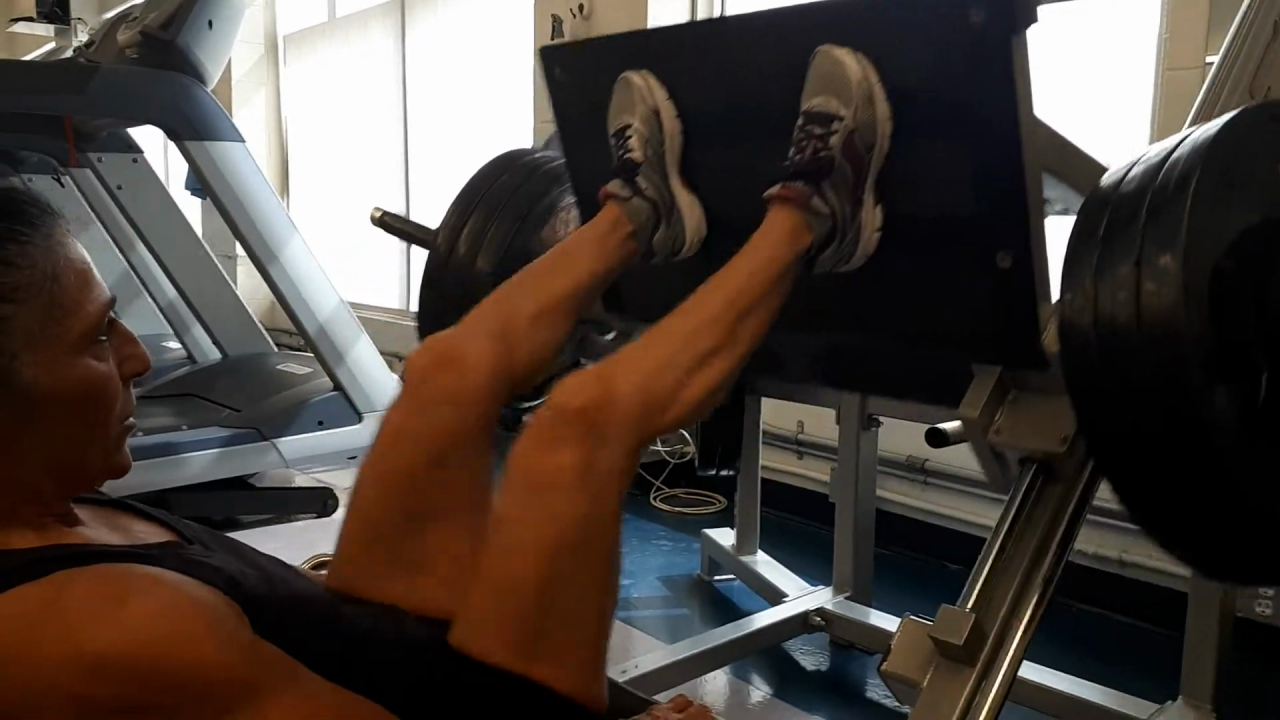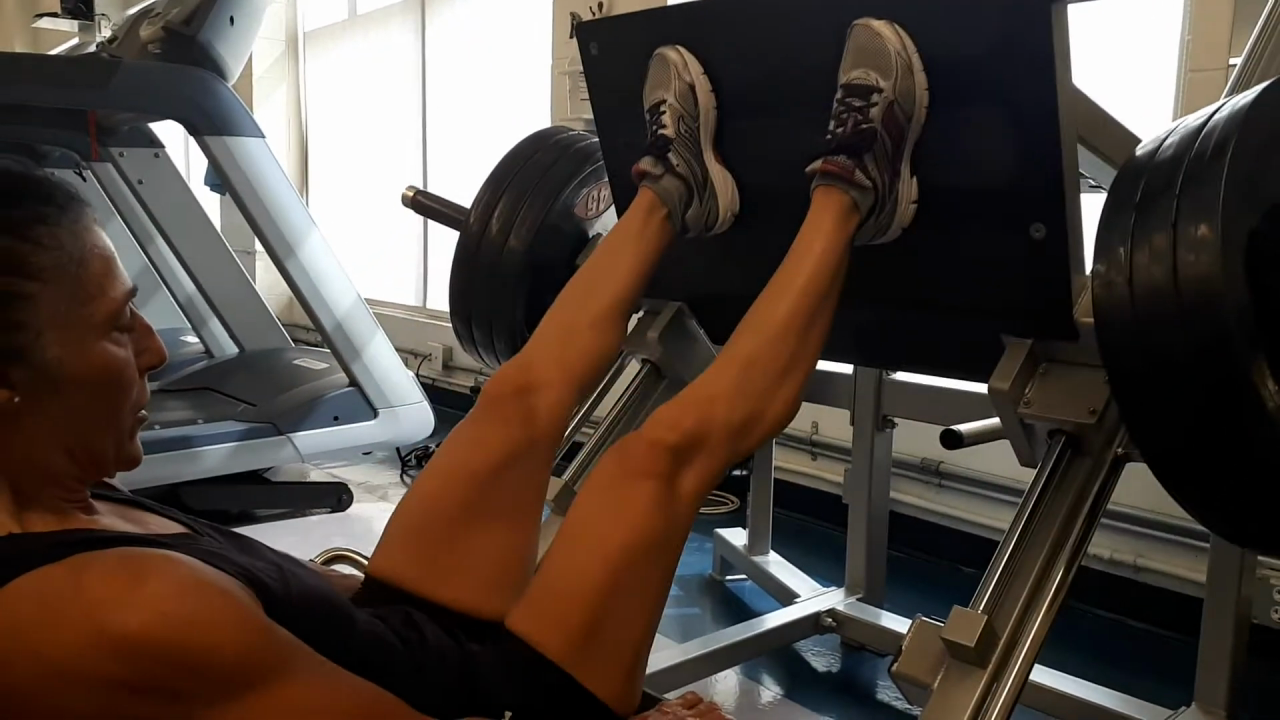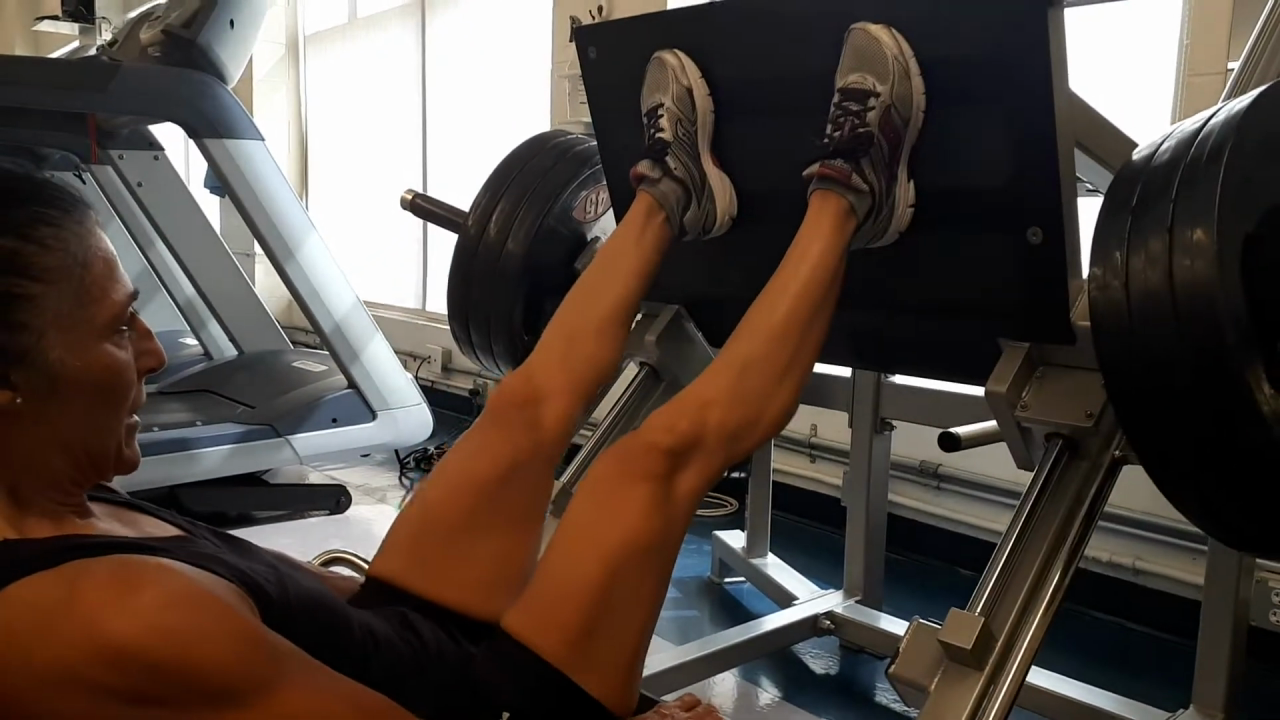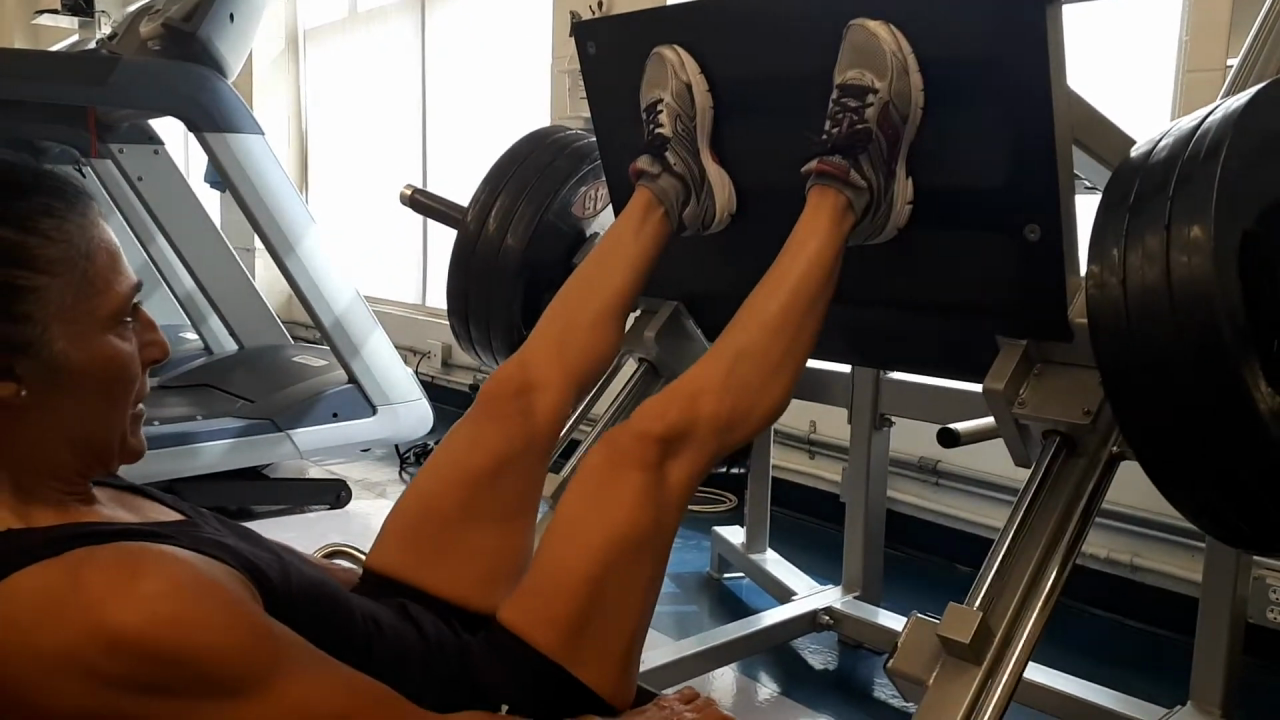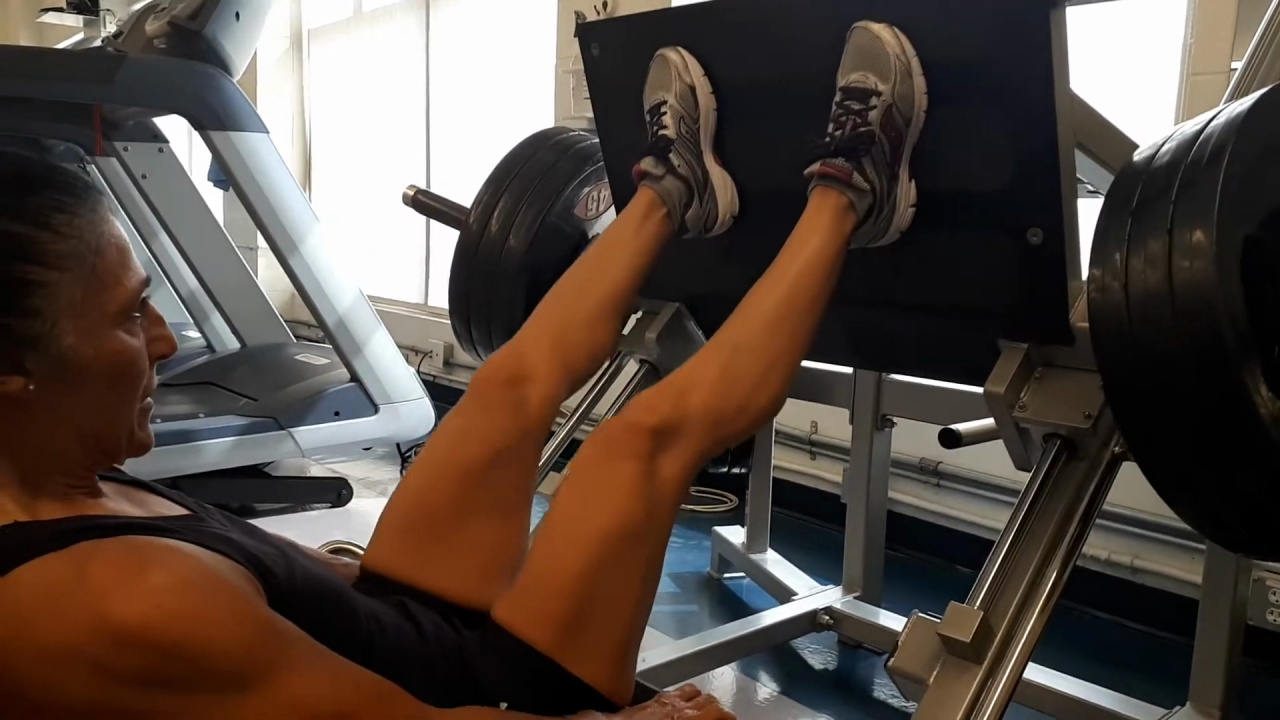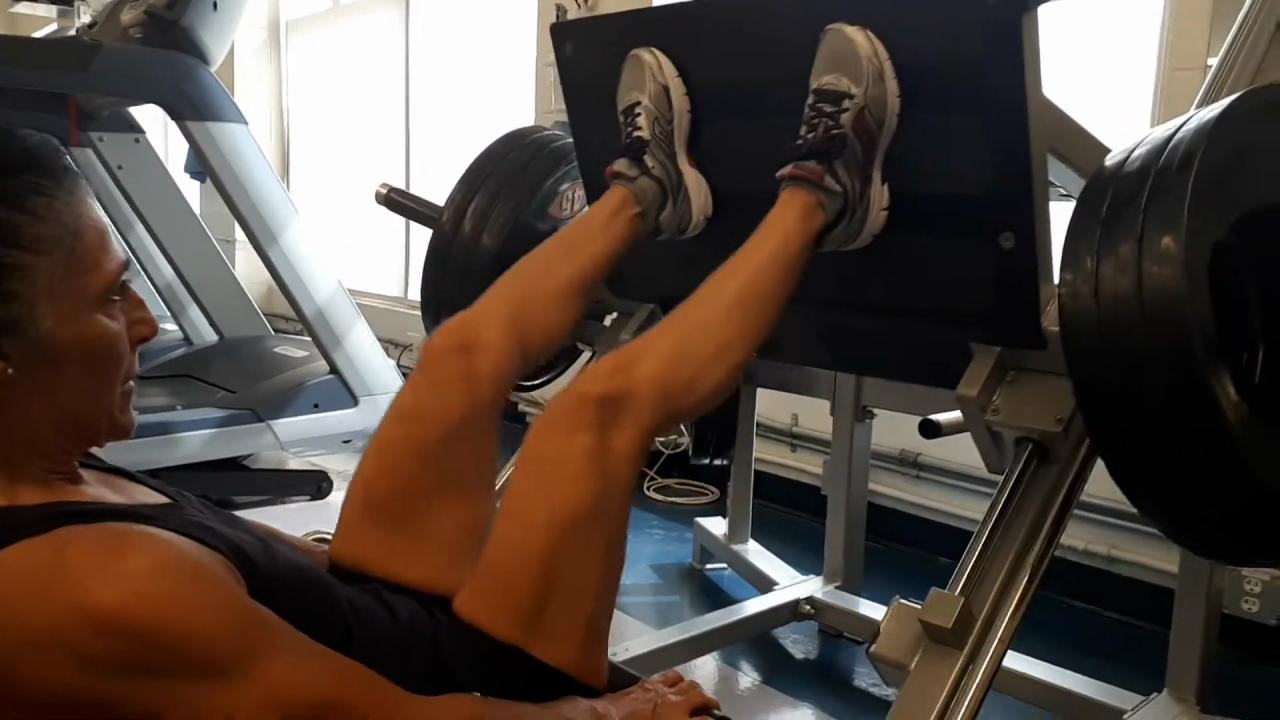
dt=0.3s
person 1, frame 1
right shoulder: (91, 630)
left hip: (372, 648)
left knee: (455, 368)
right knee: (588, 415)
left ankle: (633, 216)
right ankle: (805, 219)
person 1, frame 2
right shoulder: (107, 610)
left hip: (389, 643)
left knee: (526, 394)
right knee: (672, 446)
left ankle: (668, 191)
right ankle: (847, 194)
person 1, frame 3
right shoulder: (101, 622)
left wrist: (335, 587)
left hip: (392, 645)
left knee: (532, 404)
right knee: (667, 450)
left ankle: (665, 198)
right ankle: (842, 200)
person 1, frame 4
right shoulder: (109, 607)
left wrist: (343, 578)
left hip: (395, 633)
left knee: (525, 392)
right knee: (656, 441)
left ankle: (665, 190)
right ankle: (842, 195)
person 1, frame 5
right shoulder: (110, 602)
left wrist: (345, 574)
left hip: (391, 633)
left knee: (517, 378)
right knee: (652, 430)
left ankle: (666, 192)
right ankle: (843, 198)
person 1, frame 6
right shoulder: (92, 588)
left hip: (369, 632)
left knee: (469, 348)
right knee: (605, 402)
left ankle: (641, 191)
right ankle: (816, 197)
